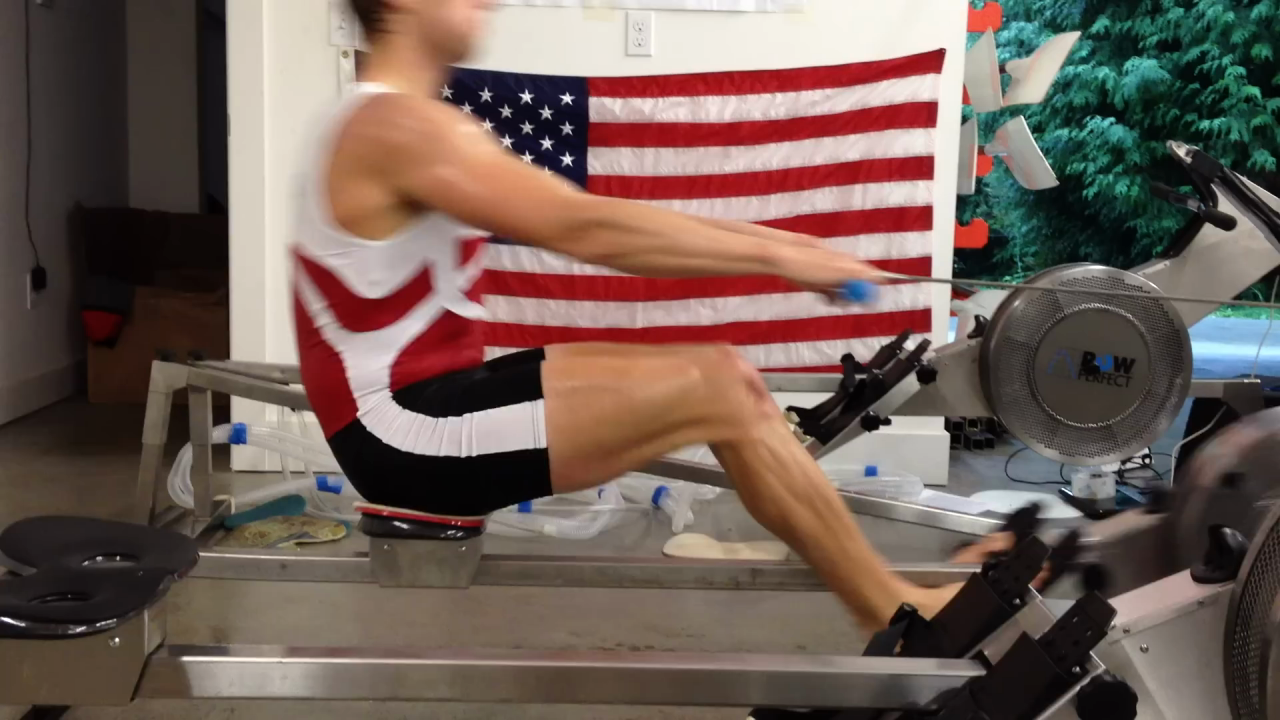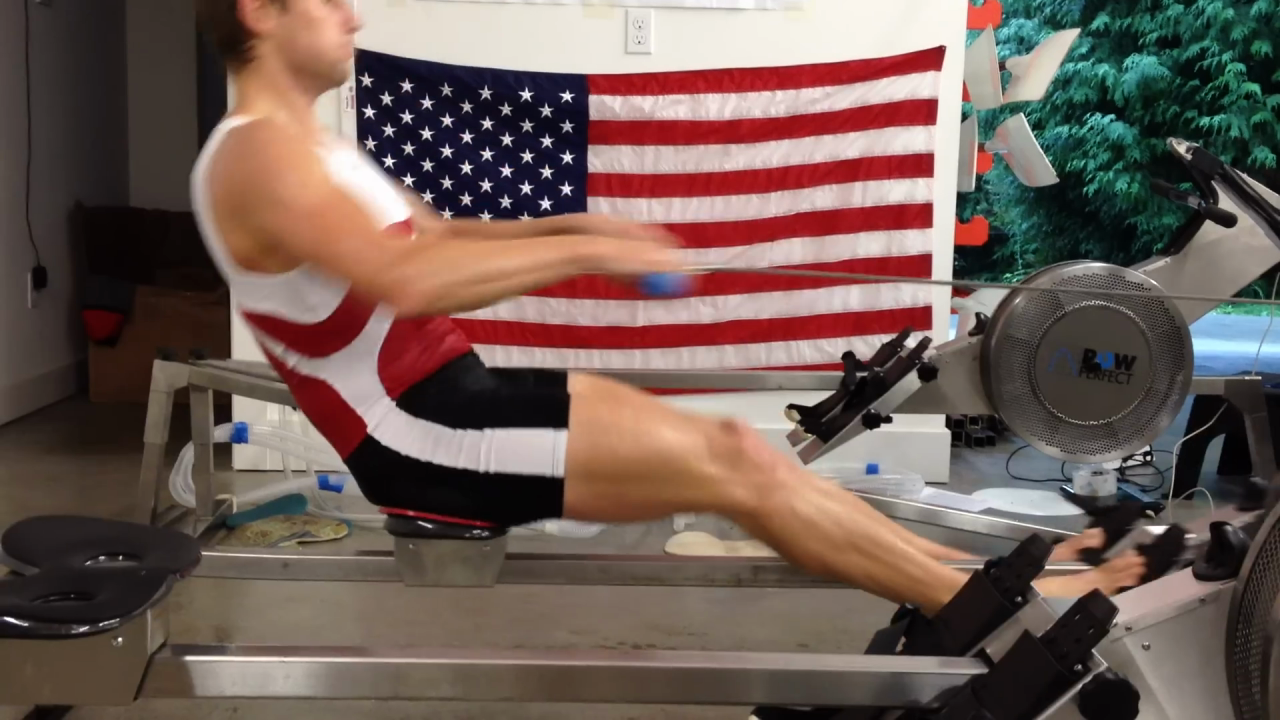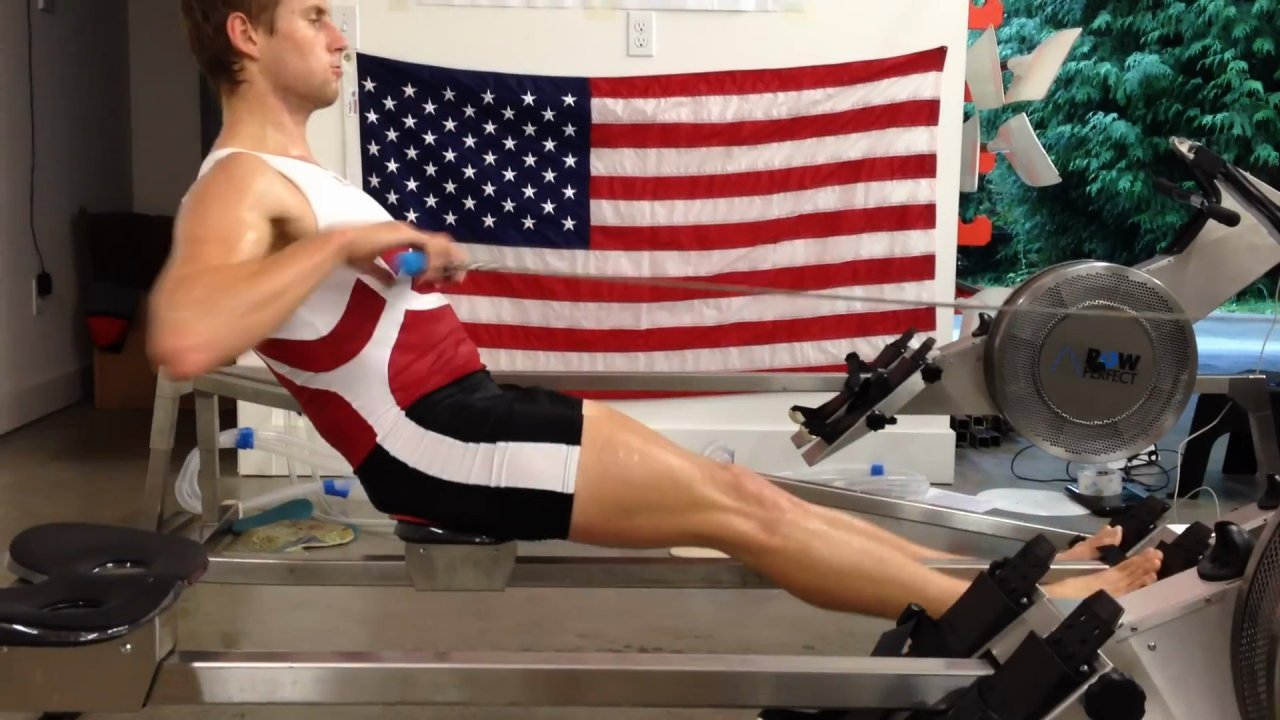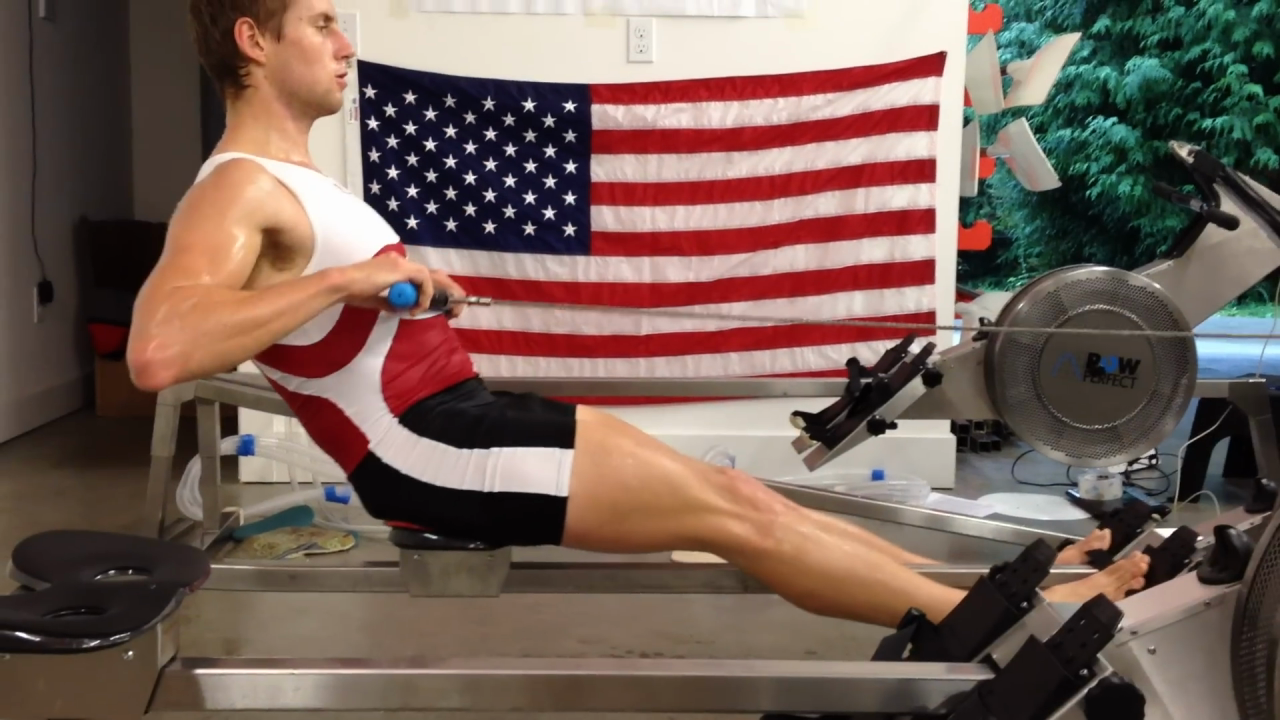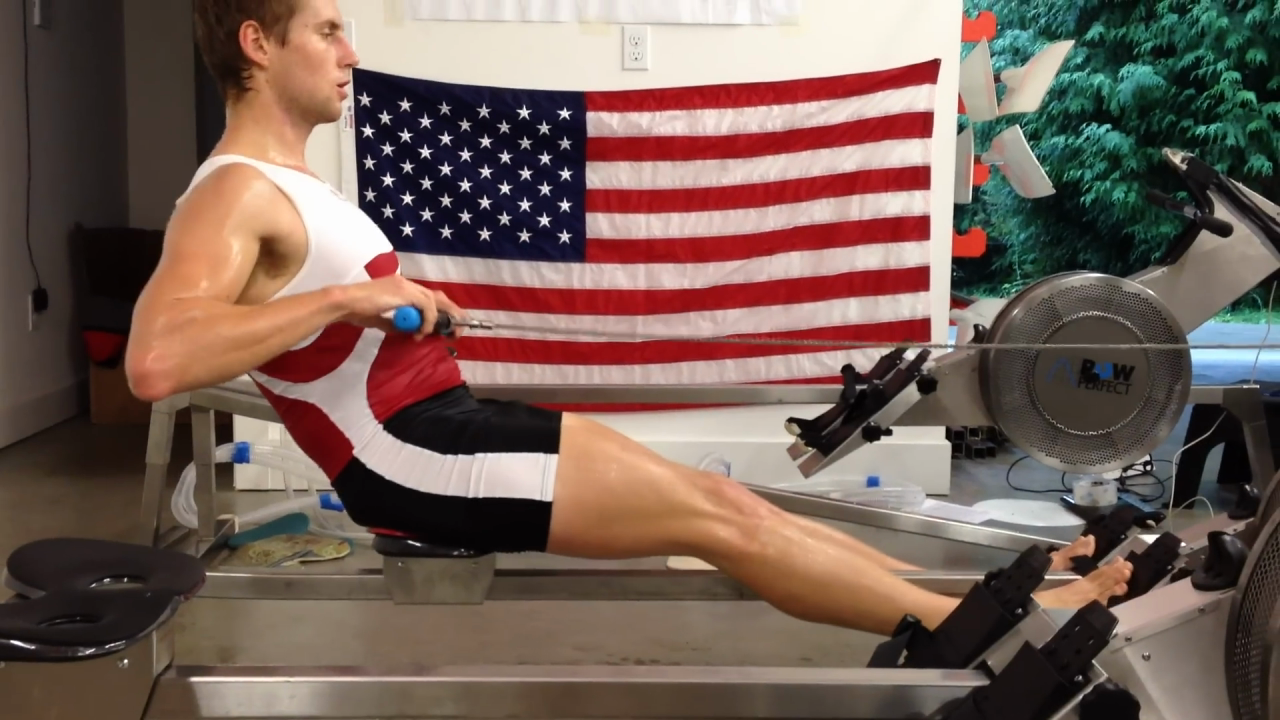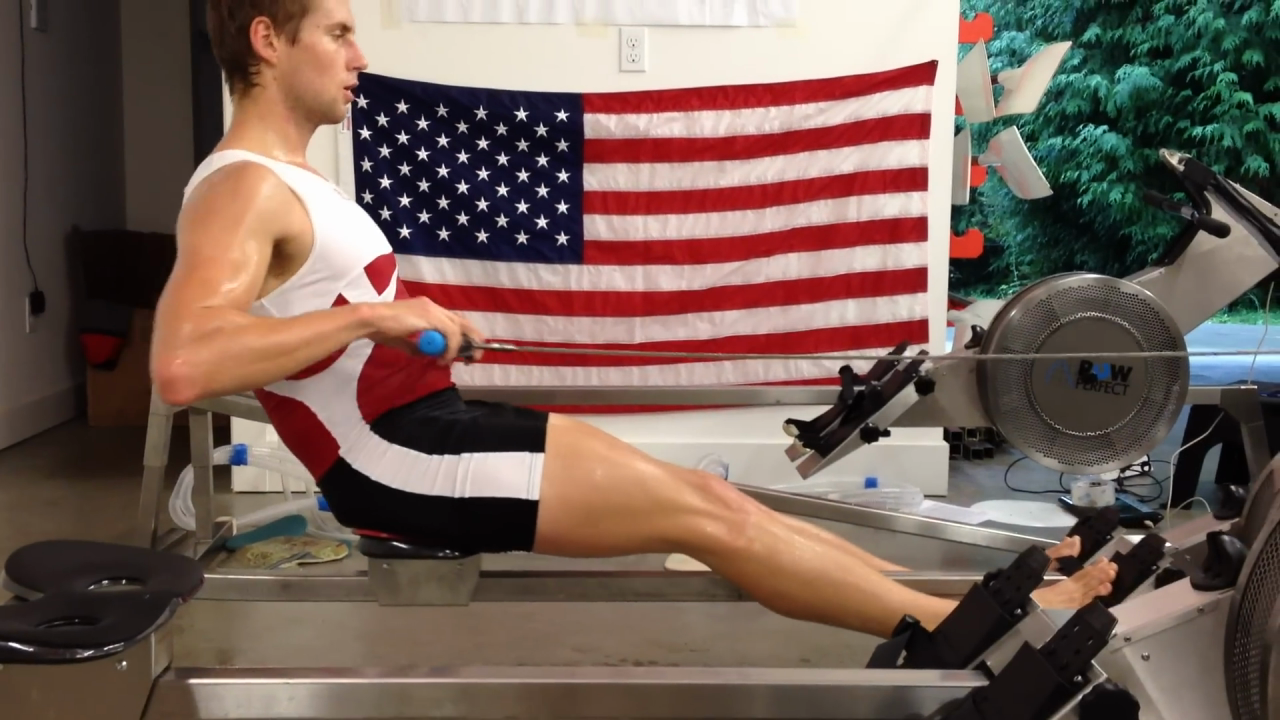
dt=0.2s
person 1, frame 1
left shoulder: (394, 117)
right shoulder: (404, 123)
left elbow: (571, 228)
right elbow: (597, 229)
left wrist: (751, 243)
right wrist: (769, 255)
left hip: (432, 401)
right hip: (408, 437)
left knee: (722, 386)
right knee: (723, 384)
left ankle: (896, 595)
right ankle: (901, 609)
person 1, frame 2
left shoulder: (298, 146)
right shoulder: (261, 152)
left elbow: (420, 263)
right elbow: (415, 282)
left wrist: (569, 234)
right wrist: (583, 249)
left hip: (452, 396)
right hip: (424, 436)
left knee: (730, 445)
right knee: (734, 468)
left ankle: (983, 570)
person 1, frame 3
left shoulder: (285, 170)
right shoulder: (236, 186)
right elbow: (184, 339)
left wrist: (412, 262)
right wrist: (348, 241)
left hip: (466, 409)
right hip: (438, 450)
left knee: (736, 490)
right knee: (739, 510)
person 1, frame 4
left shoulder: (283, 178)
right shoulder: (236, 192)
right elbow: (156, 352)
left wrist: (400, 287)
right wrist: (345, 278)
left hip: (457, 417)
right hip: (429, 455)
left knee: (734, 494)
right knee: (734, 514)
person 1, frame 5
left shoulder: (278, 181)
right shoulder: (236, 195)
right elbow: (154, 362)
left wrist: (397, 309)
right wrist: (347, 296)
left hip: (441, 424)
right hip: (412, 461)
left knee: (716, 499)
right knee: (717, 515)
left ankle: (975, 599)
person 1, frame 6
left shoulder: (277, 177)
right shoulder: (244, 191)
right elbow: (180, 367)
left wrist: (411, 326)
right wrist: (376, 315)
left hip: (420, 428)
right hip: (395, 462)
left knee: (701, 495)
right knee: (706, 512)
left ankle: (958, 601)
